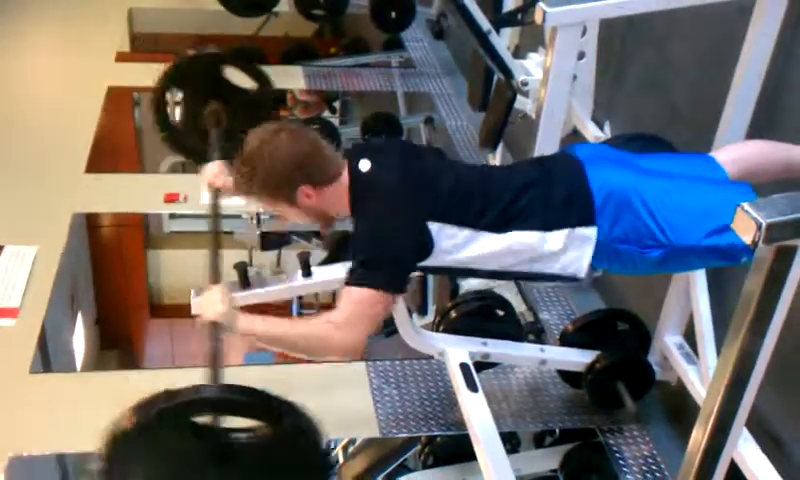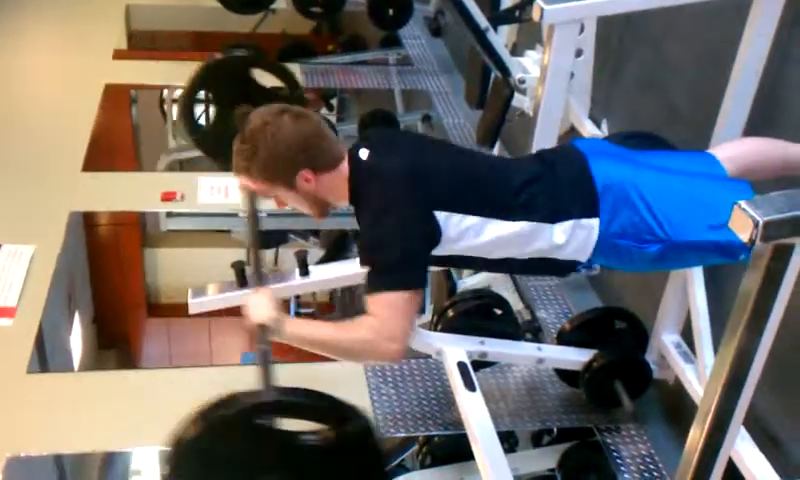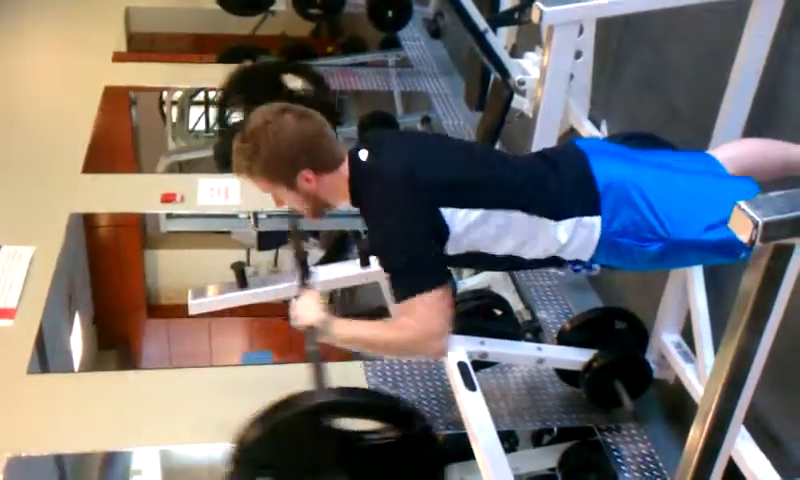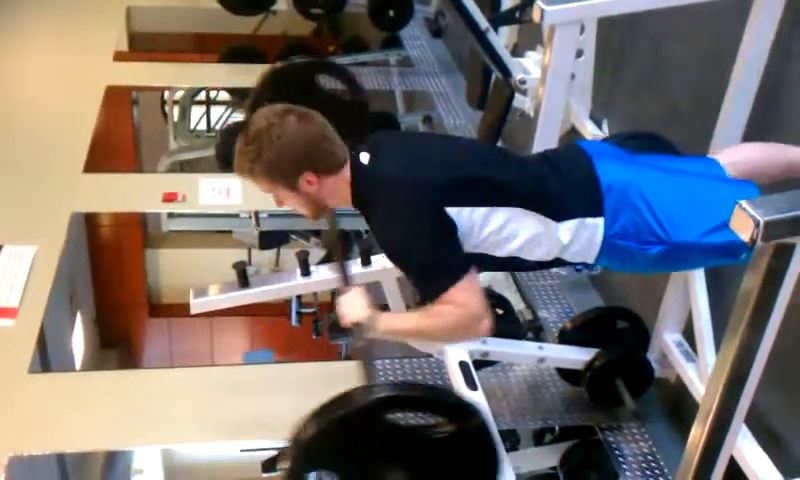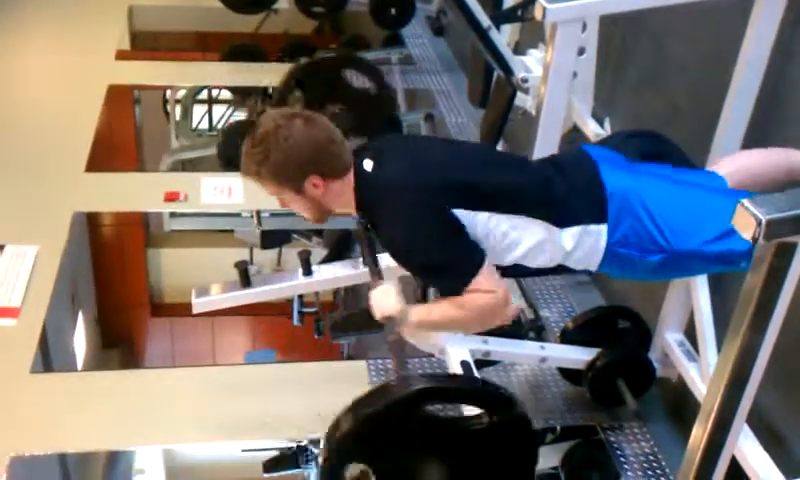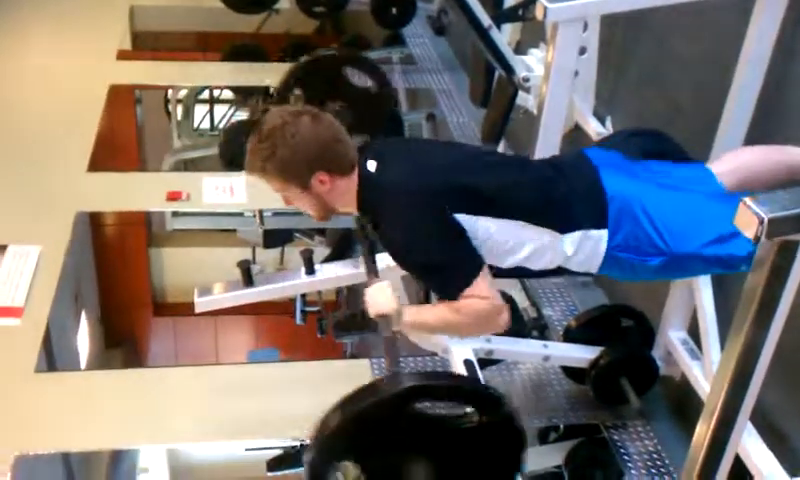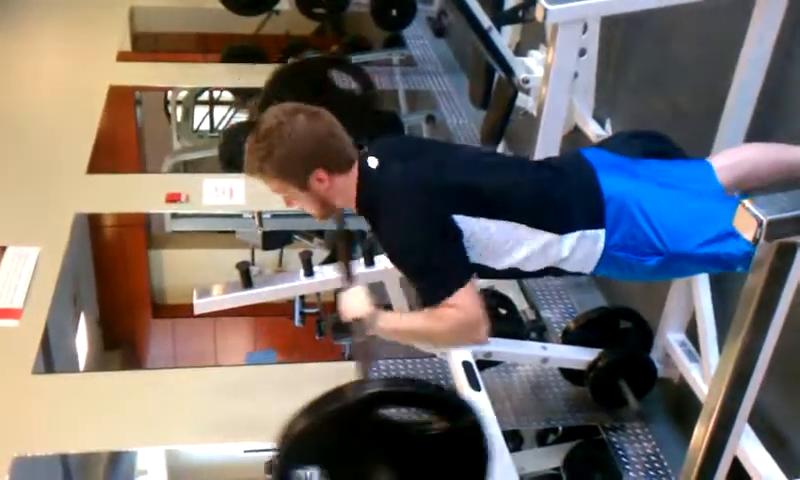
dt=0.1s
person 1, frame 1
left shoulder: (387, 223)
right shoulder: (363, 159)
left elbow: (345, 336)
right elbow: (295, 169)
left wrist: (234, 319)
right wrist: (238, 177)
left hip: (596, 223)
right hip: (579, 174)
right knee: (719, 173)
person 1, frame 2
left shoulder: (390, 218)
right shoulder: (366, 148)
left elbow: (384, 340)
left wrist: (280, 323)
right wrist: (262, 170)
left hip: (599, 217)
right hip: (581, 168)
right knee: (719, 168)
person 1, frame 3
left shoulder: (396, 217)
right shoulder: (368, 150)
left elbow: (430, 338)
left wrist: (329, 327)
right wrist: (269, 160)
left hip: (600, 217)
right hip: (583, 169)
right knee: (717, 172)
person 1, frame 4
left shoulder: (403, 218)
right shoulder: (372, 152)
left elbow: (472, 319)
left wrist: (374, 320)
left hip: (603, 216)
right hip: (585, 170)
right knee: (719, 173)
person 1, frame 5
left shoulder: (409, 221)
right shoulder: (374, 156)
left elbow: (496, 306)
left wrist: (407, 313)
left hip: (605, 224)
right hip: (585, 174)
right knee: (716, 184)
person 1, frame 6
left shoulder: (410, 222)
right shoulder: (376, 156)
left elbow: (491, 313)
left wrist: (402, 313)
left hip: (606, 225)
right hip: (587, 176)
left knee: (755, 233)
right knee: (714, 181)
person 1, frame 7
left shoulder: (408, 218)
right shoulder: (379, 154)
left elbow: (469, 326)
left wrist: (374, 319)
left hip: (605, 224)
right hip: (584, 177)
right knee: (717, 181)
